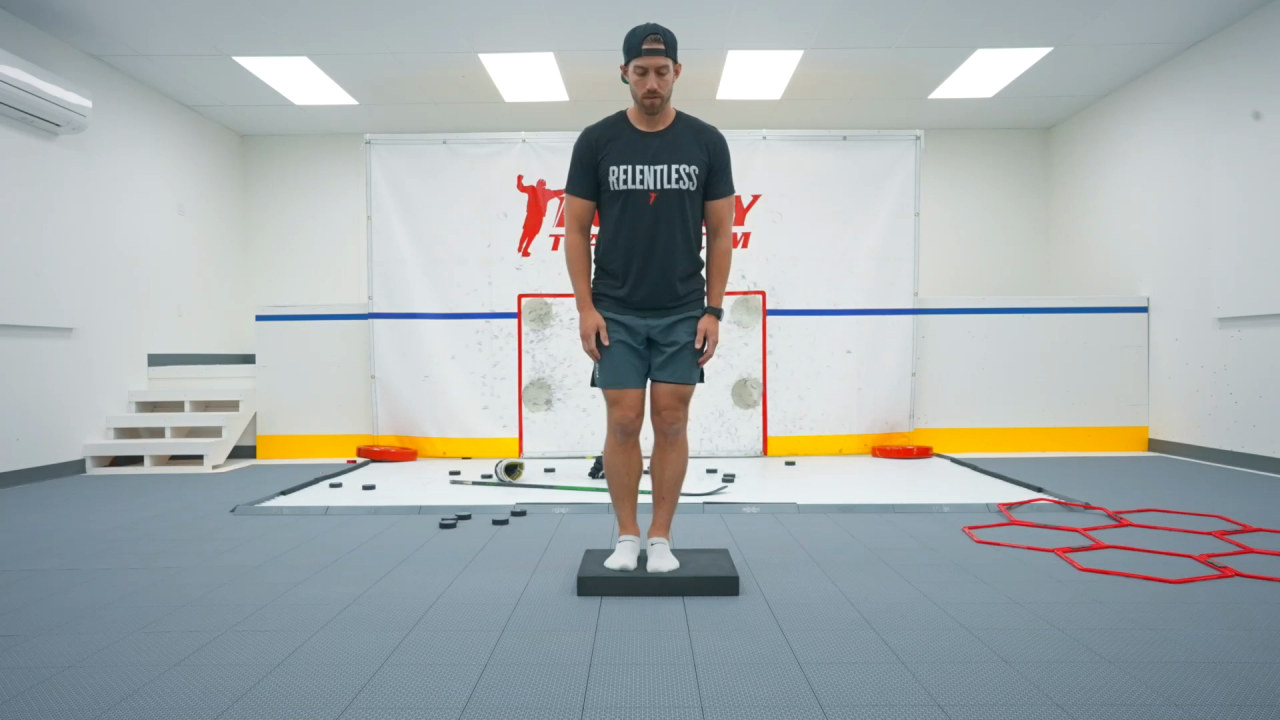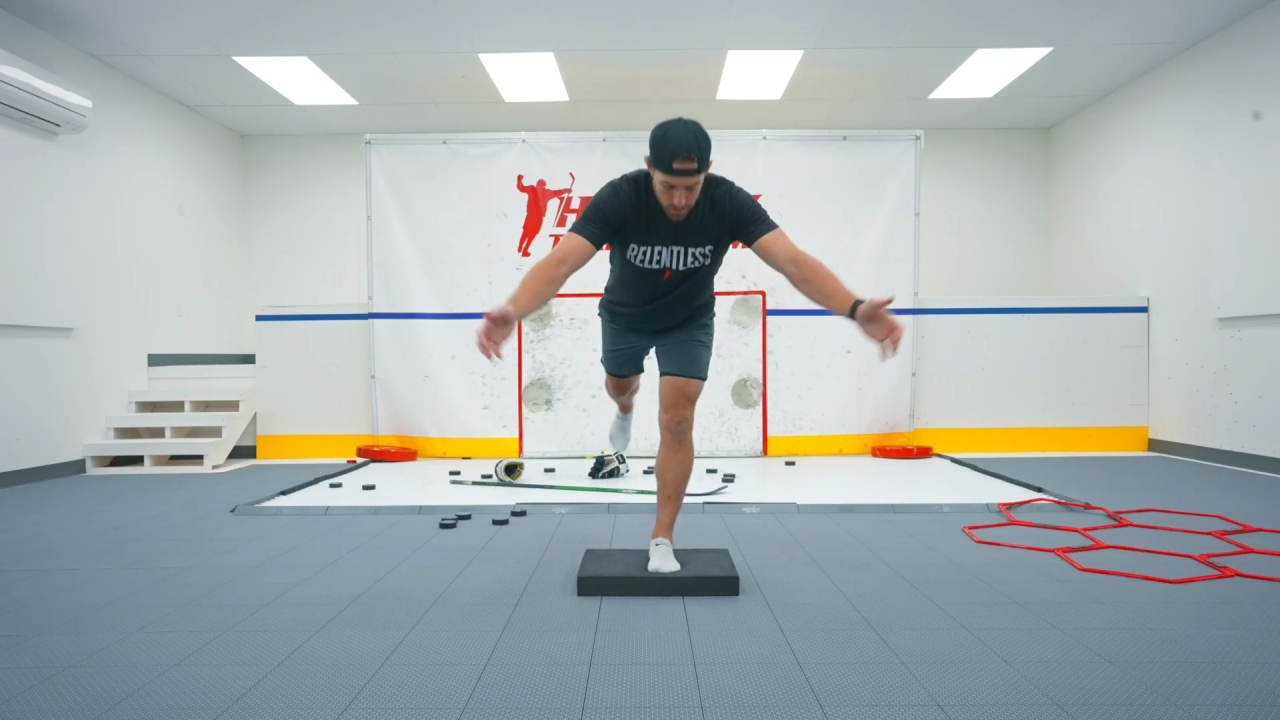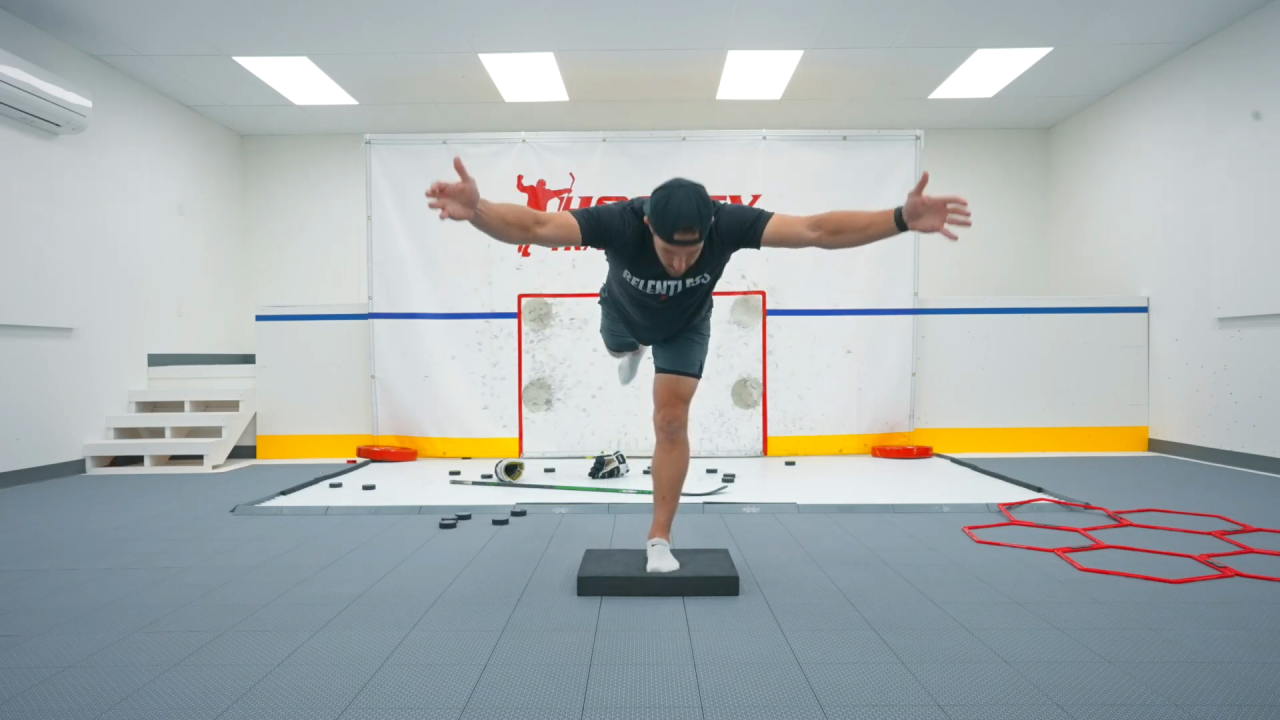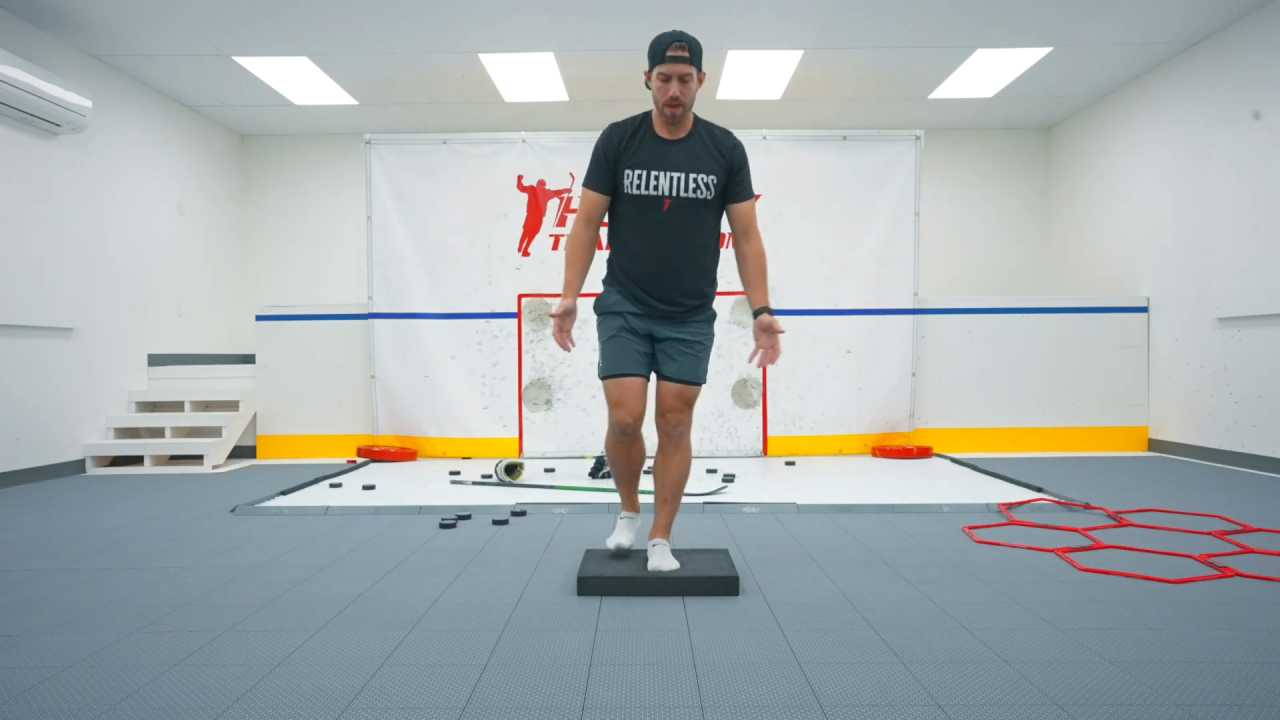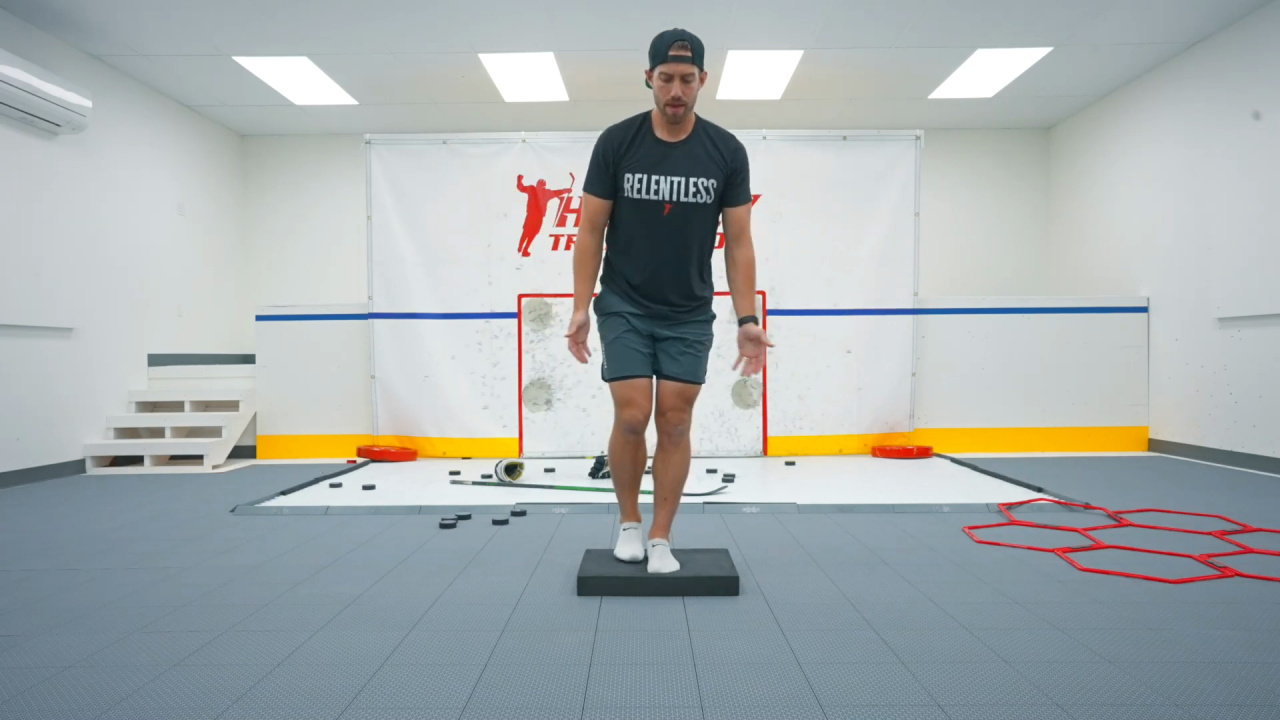
dt=1s
person 1, frame 1
left shoulder: (706, 141)
right shoulder: (596, 141)
left elbow: (721, 232)
right elbow: (576, 230)
left wrist: (713, 310)
right wrist: (586, 308)
left hip: (682, 313)
right hip: (616, 312)
left knee: (671, 423)
right knee: (624, 422)
left ankle: (660, 538)
right ankle: (627, 537)
person 1, frame 2
left shoulder: (729, 202)
right shoulder: (619, 198)
left elbow: (794, 261)
right elbow: (559, 262)
left wrist: (856, 309)
right wrist: (513, 313)
left hip: (688, 321)
right hip: (625, 316)
left knee: (677, 419)
right knee: (618, 384)
left ankle: (662, 538)
right ankle: (624, 408)
person 1, frame 3
left shoulder: (728, 222)
right shoulder: (619, 220)
left elbow: (816, 229)
right elbow: (535, 225)
left wrist: (900, 220)
right wrist: (479, 209)
left hip: (685, 325)
right hip: (624, 313)
left knee: (671, 419)
right knee: (624, 356)
left ankle: (659, 541)
right ankle: (635, 350)
person 1, frame 4
left shoulder: (726, 149)
right shoulder: (617, 140)
left elbow: (746, 236)
right elbow: (587, 224)
left wrist: (759, 310)
right wrist: (569, 297)
left hip: (691, 314)
right hip: (624, 307)
left knee: (674, 425)
right knee: (625, 419)
left ankle: (661, 539)
right ankle: (627, 513)
person 1, frame 5
left shoulder: (726, 151)
right shoulder: (616, 142)
left elbow: (738, 241)
right elbow: (590, 230)
left wrist: (749, 320)
right wrist: (579, 307)
left hip: (689, 313)
right hip: (624, 308)
left knee: (674, 424)
right knee: (631, 418)
left ankle: (660, 539)
right ankle: (629, 524)
